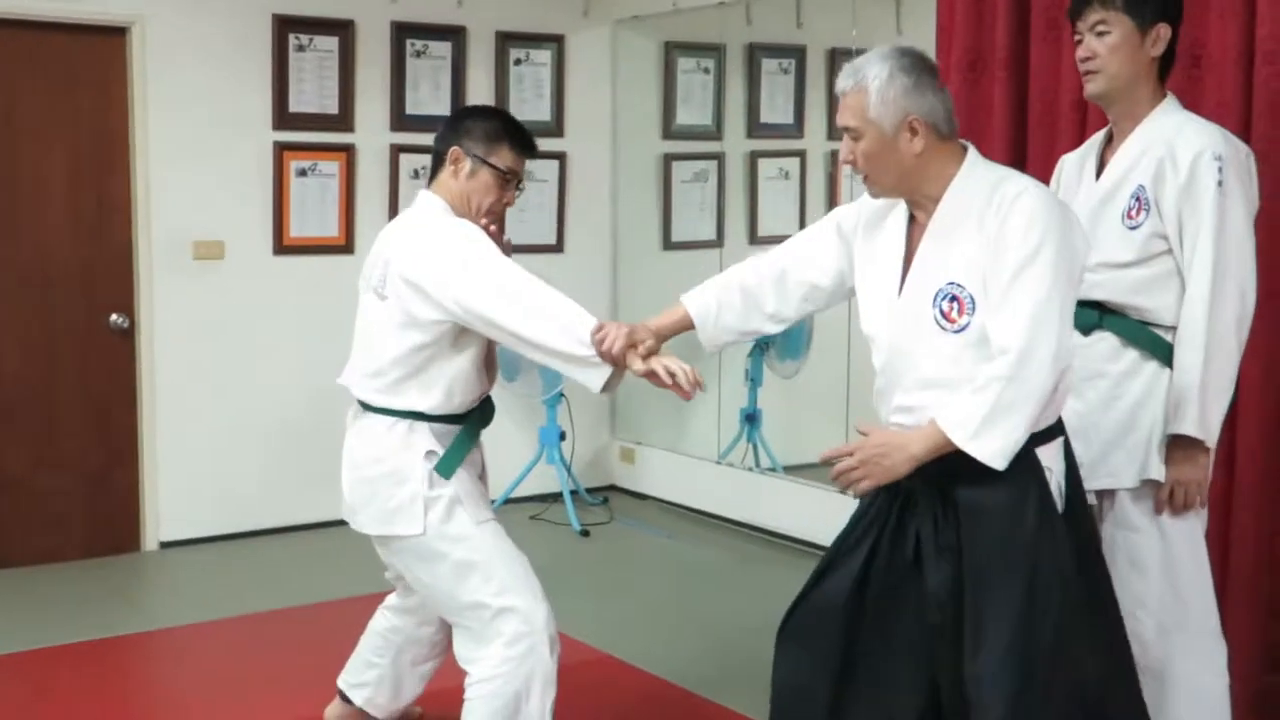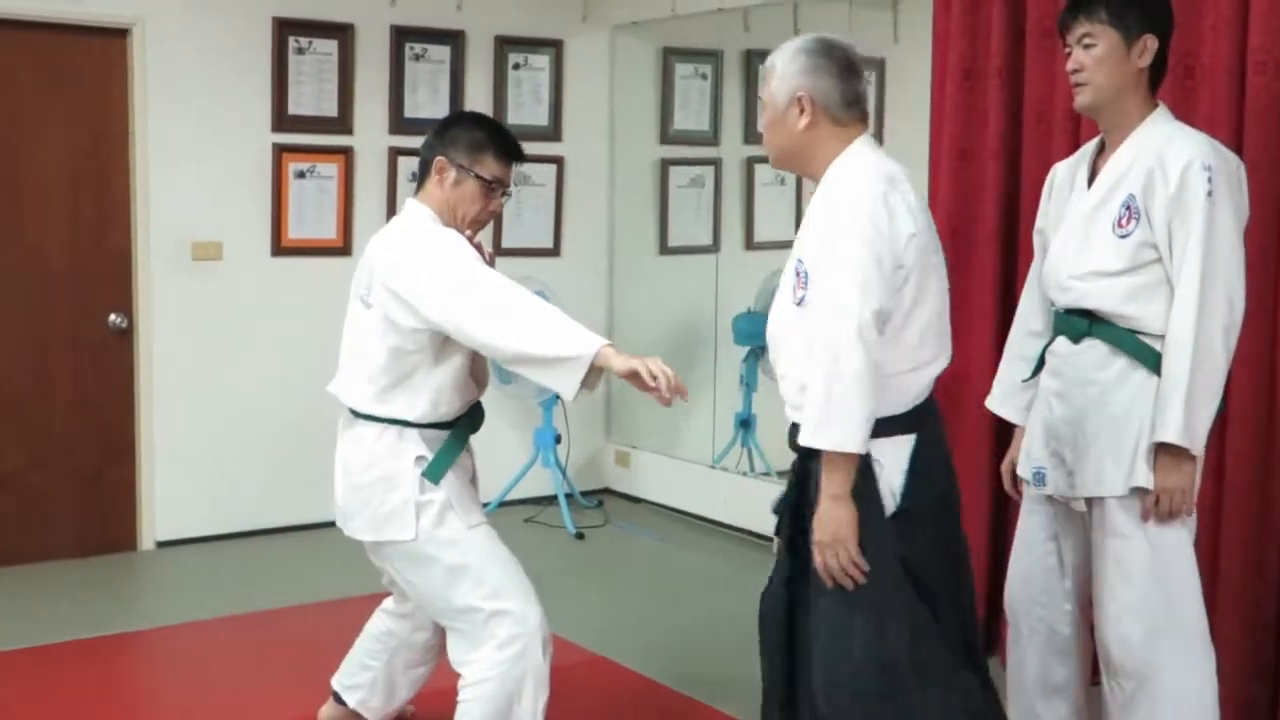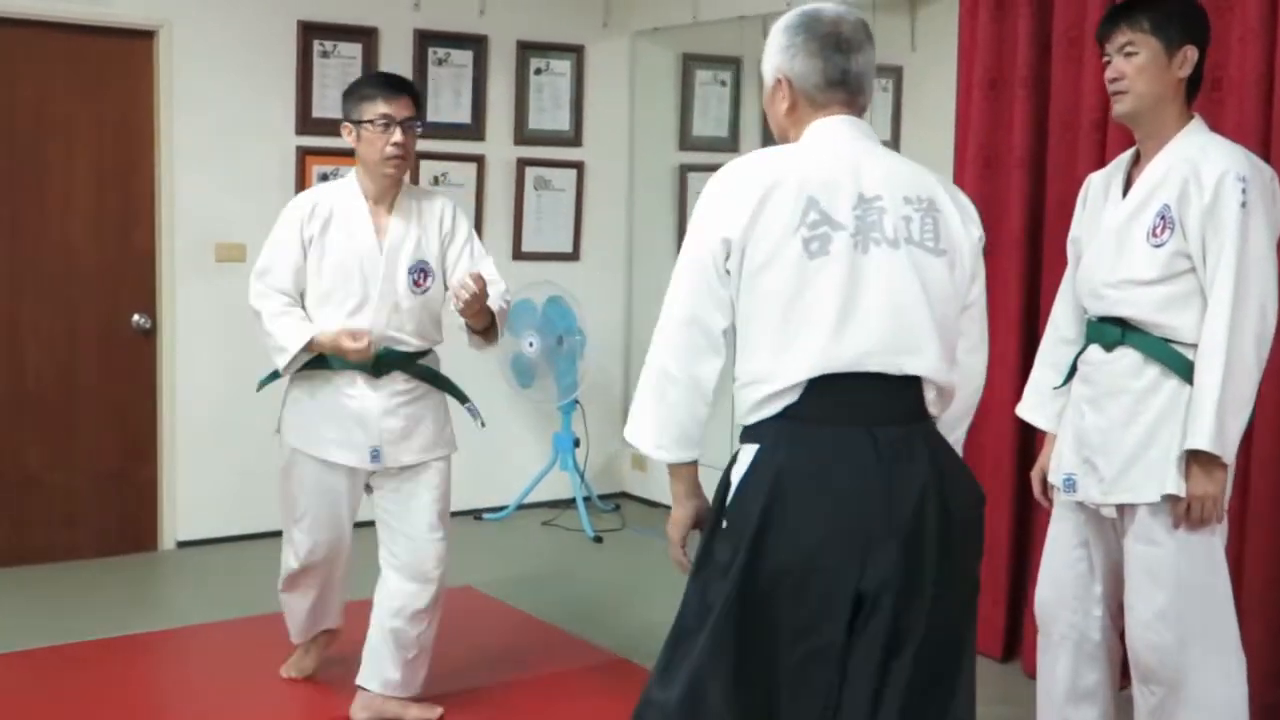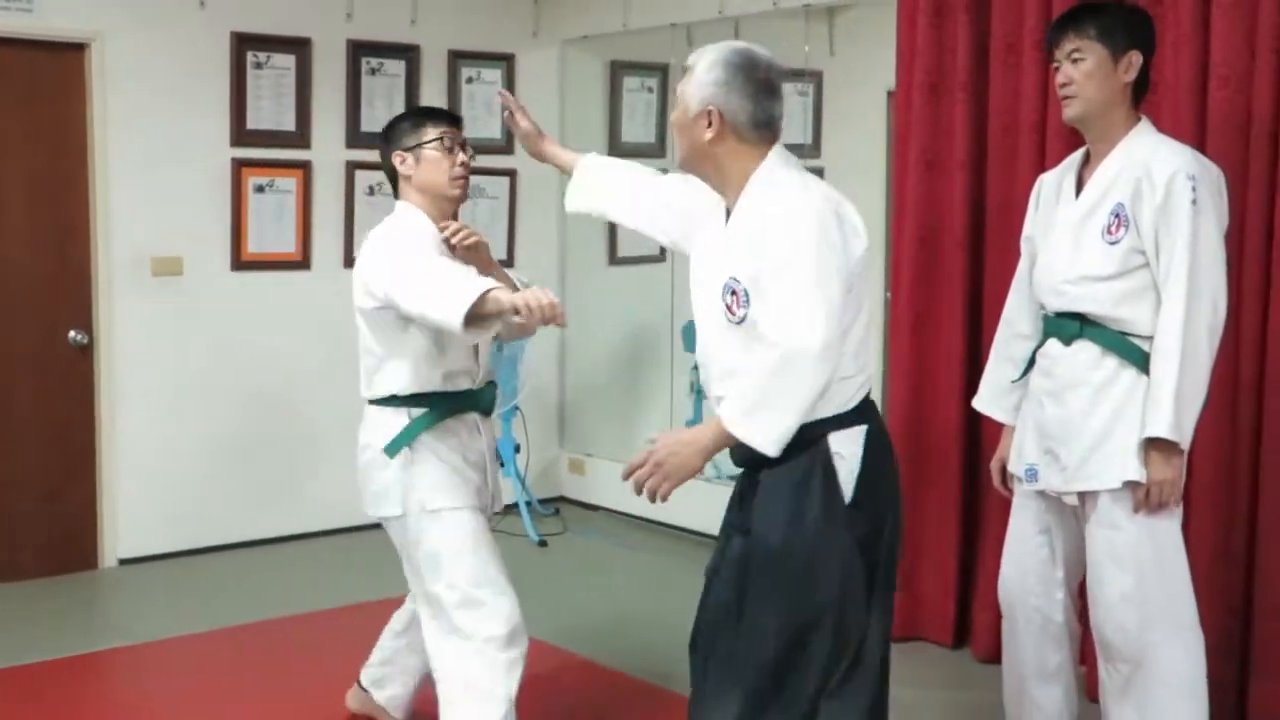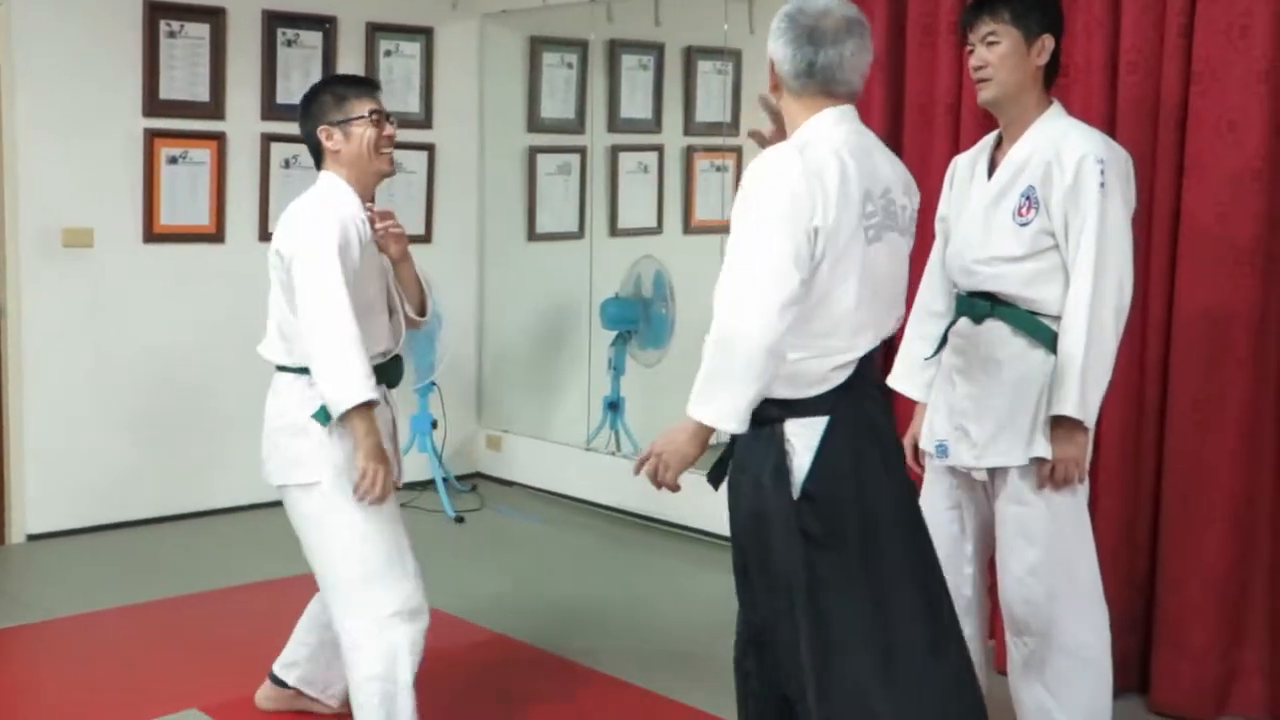
dt=1s
person 1, frame 1
left shoulder: (1201, 153)
right shoulder: (1073, 166)
left elbow: (1219, 298)
left wrist: (1192, 434)
left hip: (1145, 403)
right hip: (1069, 399)
left knee: (1159, 614)
person 1, frame 2
left shoulder: (1190, 163)
right shoulder: (1065, 174)
left elbow: (1207, 307)
left wrist: (1178, 444)
right wrist: (1021, 422)
left hip: (1135, 411)
right hip: (1061, 407)
left knee: (1143, 624)
right knee: (1035, 605)
person 1, frame 3
right shoulder: (1101, 185)
left wrist: (1209, 451)
right wrist: (1052, 430)
left hip: (1168, 423)
right hip: (1093, 421)
left knee: (1173, 634)
right knee: (1066, 615)
person 1, frame 4
left shoulder: (1175, 173)
right shoulder: (1052, 185)
left elbow: (1192, 309)
left wrist: (1167, 438)
right wrist: (1009, 421)
left hip: (1123, 413)
right hip: (1050, 409)
left knee: (1137, 613)
right knee: (1029, 596)
person 1, frame 5
left shoulder: (1084, 156)
right shoulder: (966, 166)
left elbow: (1099, 291)
left wrist: (1072, 416)
right wrist: (920, 400)
left hip: (1034, 387)
right hip: (963, 387)
left knee: (1042, 587)
right knee: (940, 569)
person 2, frame 1
left shoulder: (1024, 213)
right shoulder: (870, 219)
left elbow: (1026, 367)
right elbow: (773, 281)
left wrist: (914, 444)
right wrist: (651, 329)
left hip: (1008, 490)
right hip: (914, 486)
right knee: (828, 647)
person 2, frame 2
left shoulder: (855, 196)
right shoulder: (855, 192)
left elbow: (844, 348)
left wrist: (834, 493)
right wrist: (822, 478)
left hip: (872, 468)
right hip: (858, 461)
right knee: (813, 650)
person 2, frame 3
left shoulder: (746, 185)
right shoulder: (945, 200)
left elbow: (688, 343)
right elbow: (965, 362)
left wrist: (684, 482)
left hip: (796, 472)
right hip: (917, 472)
person 2, frame 4
left shoulder: (795, 210)
right shoulder: (721, 203)
left elbow: (804, 352)
right elbow: (644, 191)
left wrist: (704, 440)
right wrist: (548, 150)
left hip: (823, 466)
right hip: (783, 466)
right knee: (753, 656)
person 2, frame 5
left shoulder: (787, 167)
right shoulder: (886, 168)
left elbow: (752, 318)
left wrist: (696, 428)
left hip: (803, 438)
right hip: (854, 419)
left knee: (865, 663)
right knee: (790, 640)
person 3, frame 1
left shoulder: (417, 234)
right shoulder: (437, 242)
left elbow: (493, 310)
right elbow: (520, 306)
left wrist: (492, 261)
right wrist: (626, 355)
left hip: (401, 455)
right hip: (415, 465)
left knee: (427, 594)
right knee: (517, 624)
person 3, frame 2
left shoulder: (409, 244)
right shoulder: (423, 250)
left elbow: (471, 326)
right elbow: (500, 315)
left wrist: (476, 278)
right wrist: (611, 356)
left hip: (398, 463)
right hip: (405, 472)
left knee: (426, 598)
right knee: (511, 628)
person 3, frame 3
left shoulder: (442, 215)
right shoulder: (311, 211)
left elbow: (492, 300)
right elbow: (269, 298)
left wrist: (478, 312)
right wrist: (323, 341)
left hip: (414, 402)
right hip: (328, 402)
left knee: (417, 561)
right knee: (313, 546)
right ankle: (314, 632)
person 3, frame 4
left shoulder: (453, 246)
right shoulder: (398, 242)
left elbow: (522, 323)
right elbow: (430, 291)
left wrist: (486, 266)
right wrist: (508, 298)
left hip: (462, 439)
right hip: (416, 450)
left knee: (444, 599)
right knee: (486, 623)
person 3, frame 5
left shoulder: (356, 218)
right shoulder: (319, 217)
left elbow: (408, 318)
right elbow: (329, 327)
left wrist: (399, 258)
right wrist: (367, 437)
left hip: (345, 421)
right hip: (318, 422)
left knee: (359, 583)
right knee: (386, 602)
